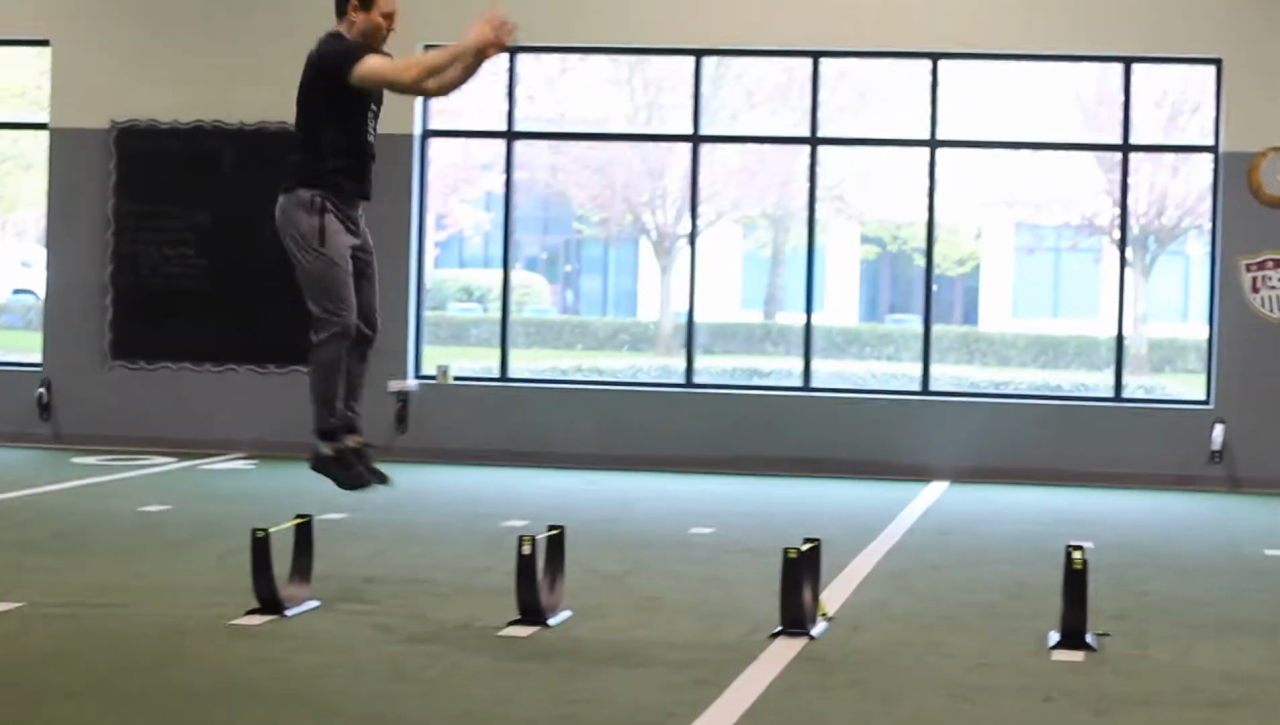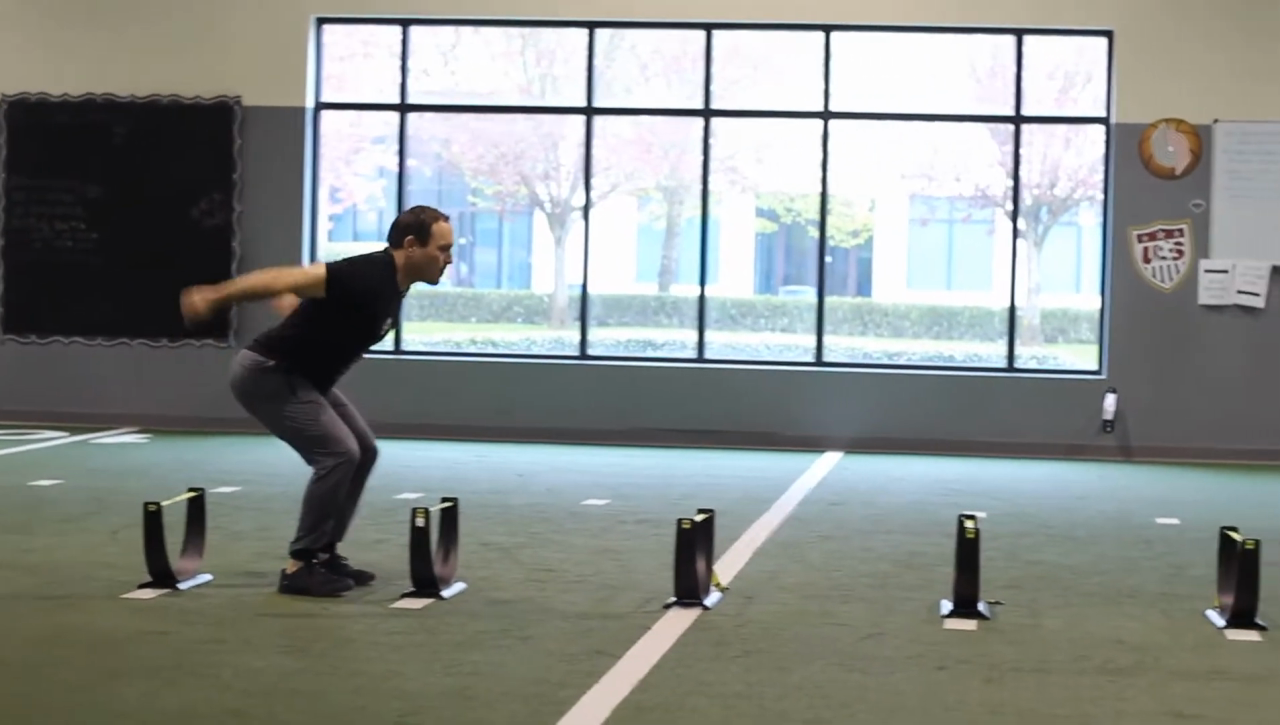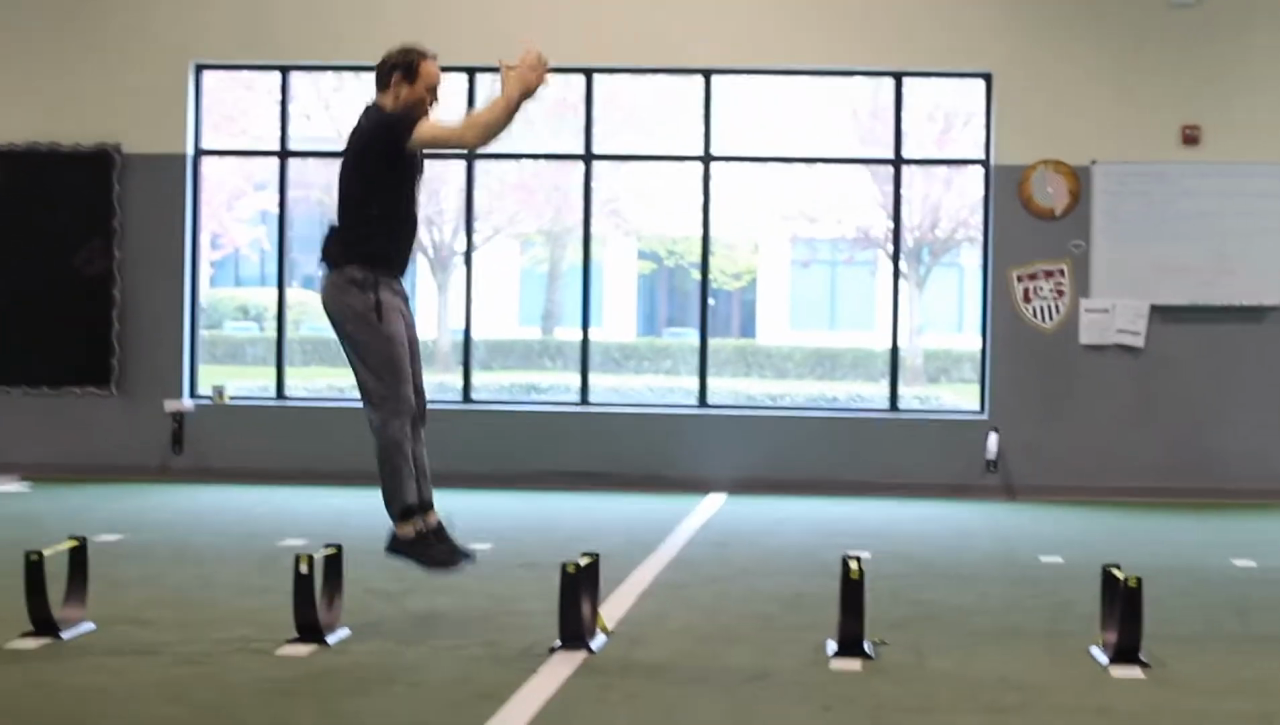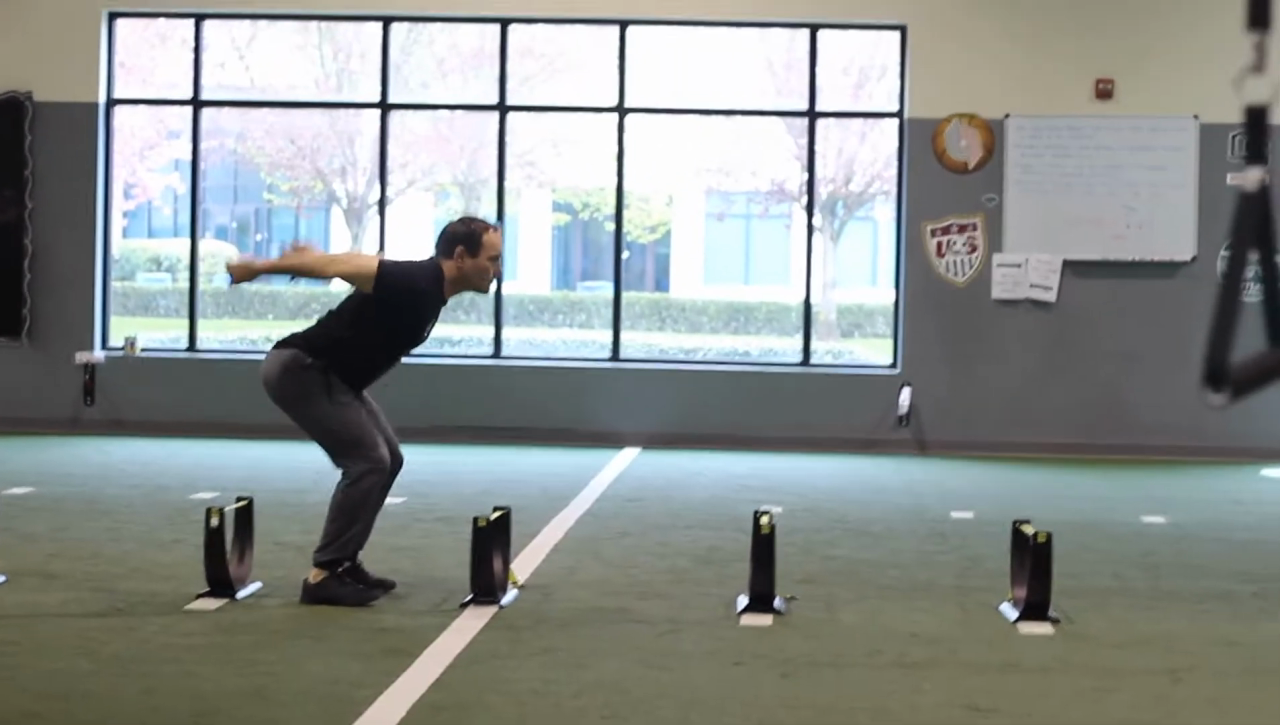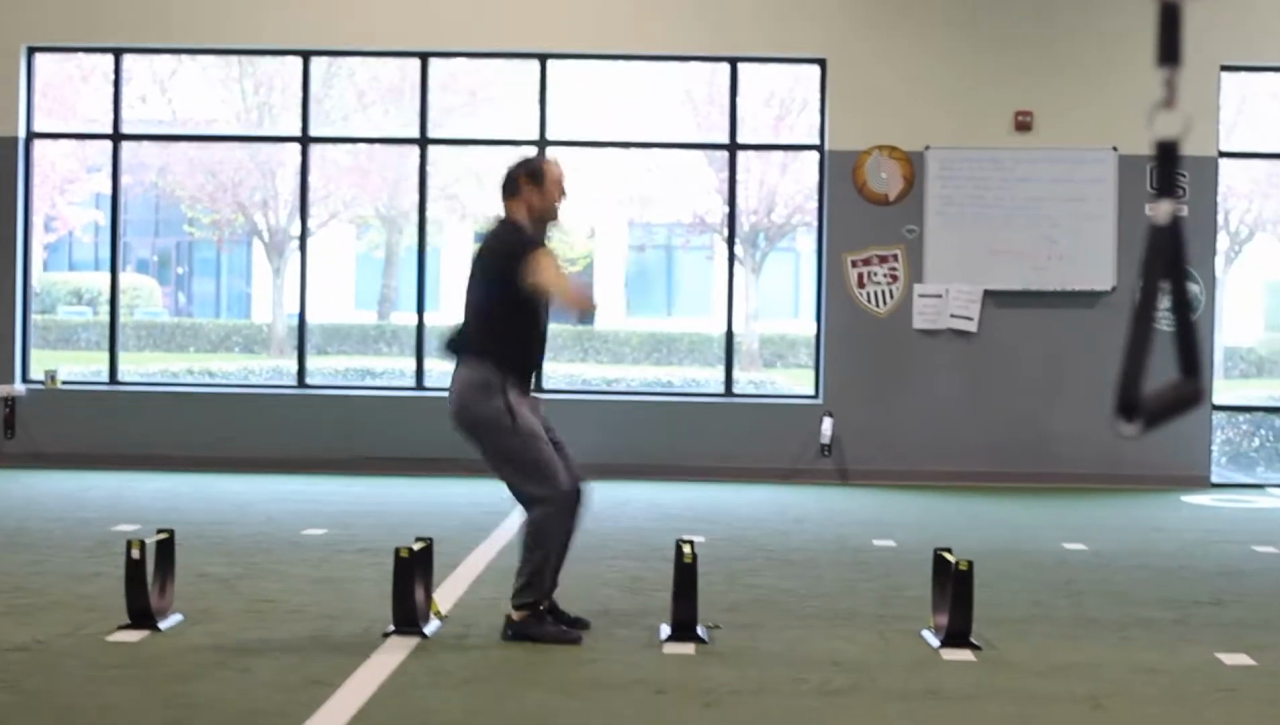
dt=1s
person 1, frame 1
left shoulder: (368, 62)
right shoulder: (333, 54)
left elbow: (436, 84)
right elbow: (405, 74)
left wrist: (483, 50)
right wrist: (468, 43)
left hip: (348, 213)
right hip: (312, 209)
left knee: (362, 330)
right knee: (337, 325)
left ankle: (347, 438)
right ankle: (331, 442)
person 1, frame 2
left shoulder: (394, 285)
right shoulder: (367, 276)
right elbow: (287, 279)
left wrist: (295, 307)
right wrist: (214, 298)
left hip: (303, 376)
right hip: (268, 374)
left knee: (362, 451)
right knee: (338, 453)
left ankle: (324, 553)
right ankle: (301, 564)
person 1, frame 3
left shoulder: (396, 130)
right shoulder: (382, 125)
left elbow: (473, 134)
right elbow: (468, 136)
left wrist: (516, 93)
right wrist: (514, 89)
left hip: (383, 286)
right hip: (360, 285)
left knee: (409, 408)
right knee: (394, 407)
left ankle: (422, 521)
right ankle: (410, 525)
person 1, frame 4
left shoulder: (431, 287)
right shoulder: (414, 284)
left elbow: (354, 261)
right elbow: (336, 266)
left wrist: (307, 257)
right wrist: (260, 269)
left hip: (329, 375)
right hip: (299, 369)
left knee: (387, 461)
right knee: (370, 462)
left ankle: (342, 564)
right ankle: (323, 575)
person 1, frame 5
left shoulder: (519, 240)
right shoulder: (514, 241)
right elbow: (563, 293)
right wrist: (579, 297)
left hip: (504, 389)
right hip: (488, 389)
left knee: (565, 490)
right knee: (553, 493)
left ankle: (538, 603)
right ankle: (525, 613)
